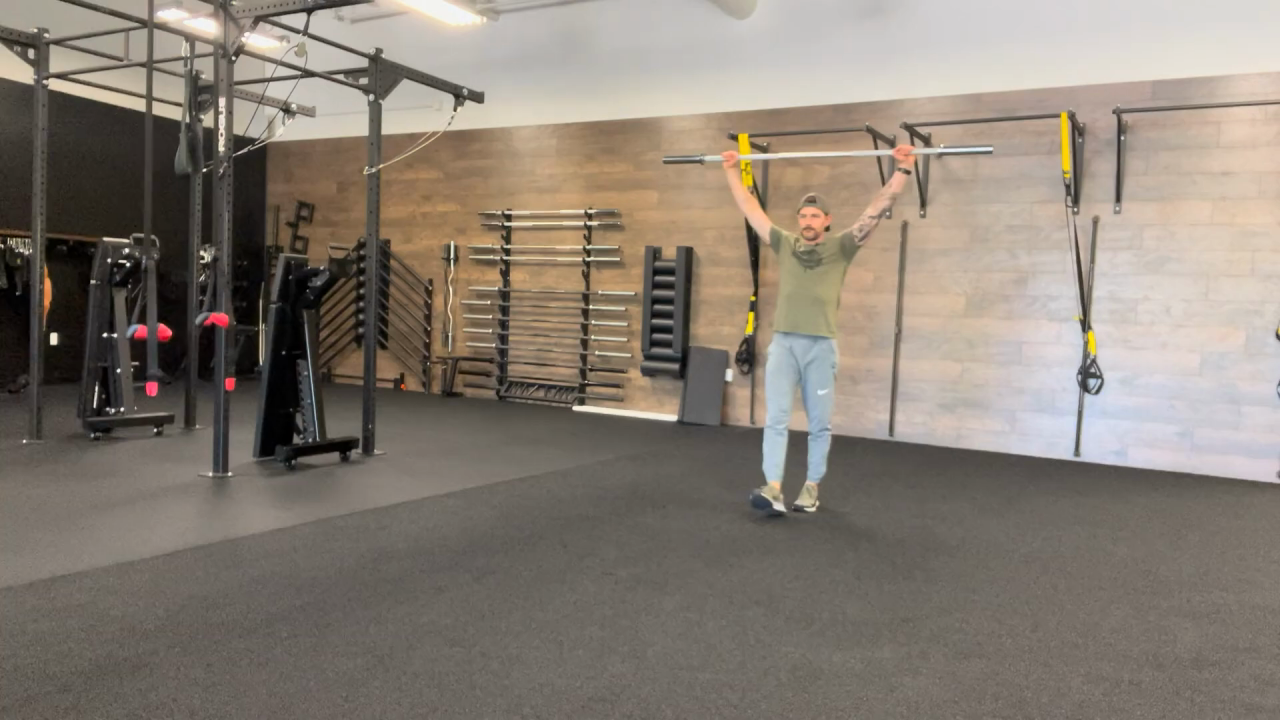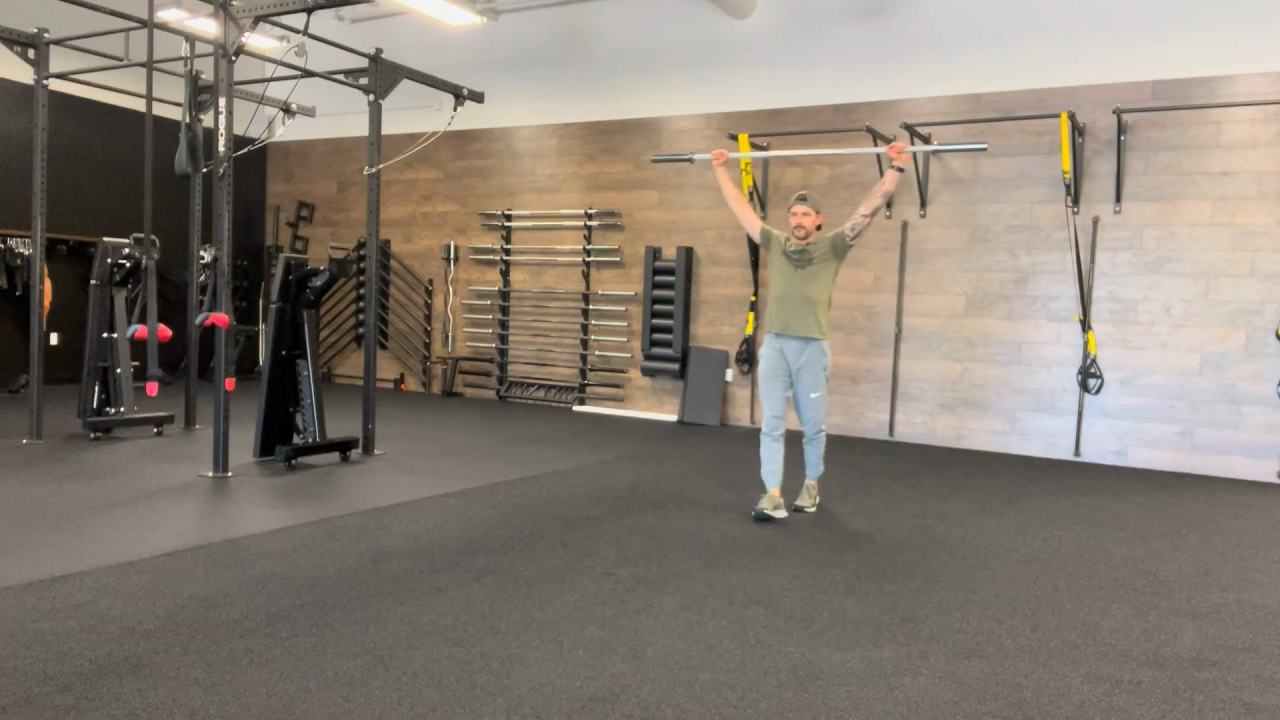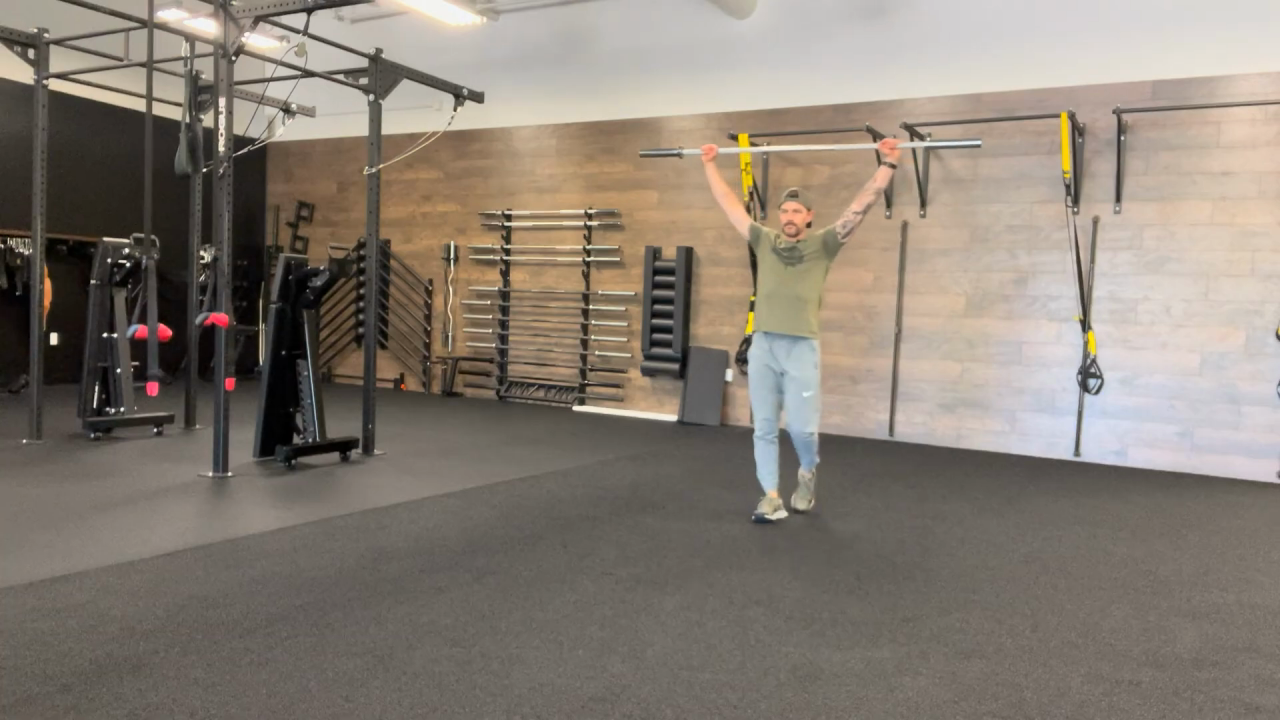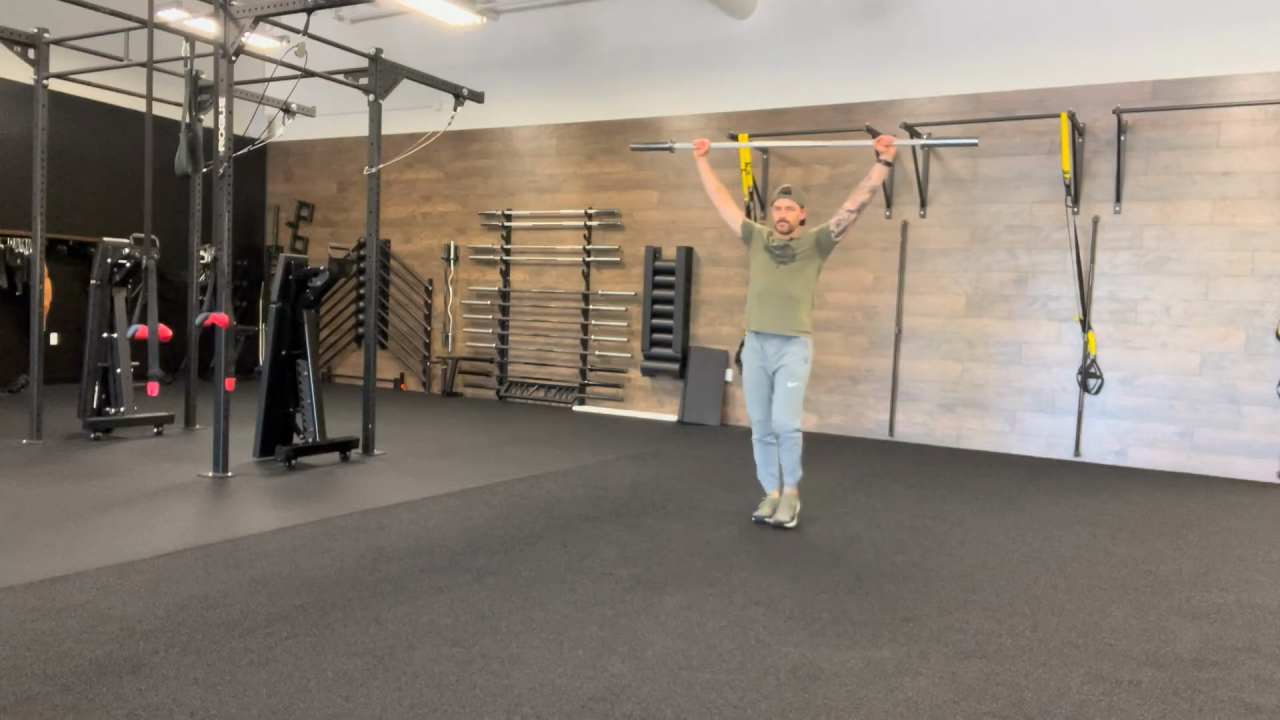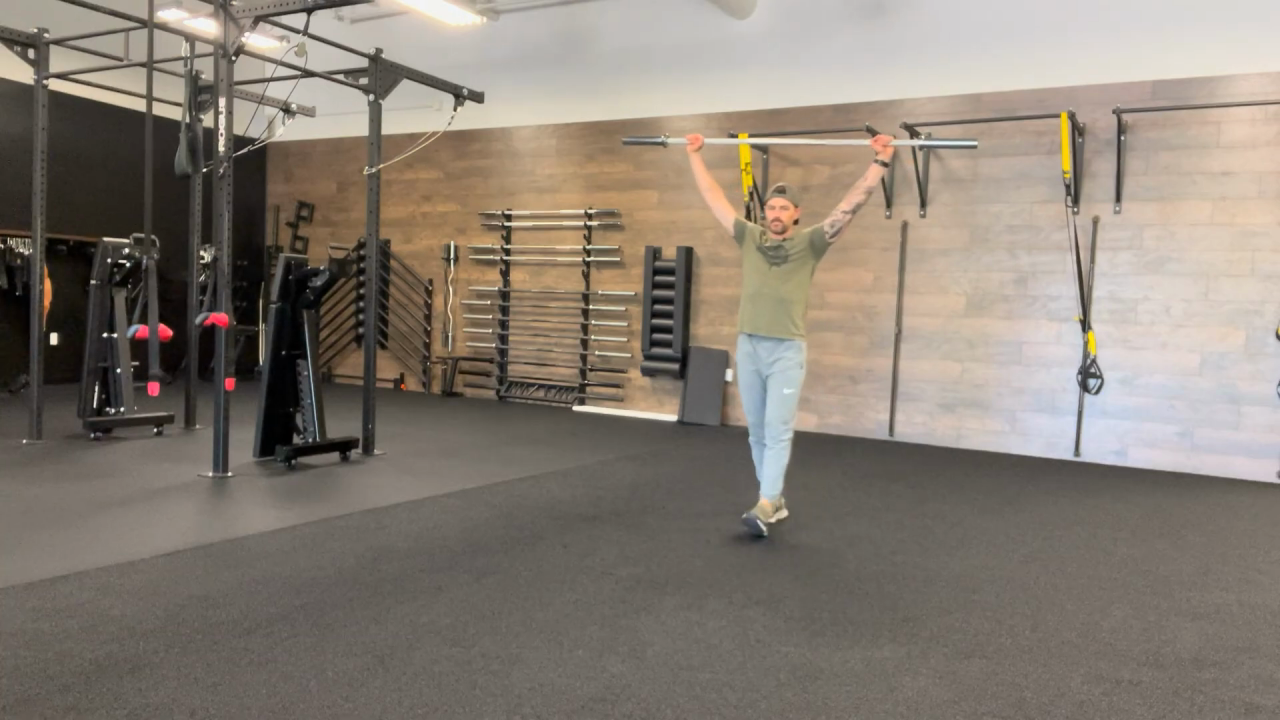
dt=0.2s
person 1, frame 1
left shoulder: (841, 247)
right shoulder: (784, 244)
left elbow: (878, 209)
right elbow: (751, 209)
left wrist: (903, 169)
right wrist: (732, 171)
left hip: (820, 346)
right hip: (783, 343)
left knee: (818, 424)
right knee: (776, 417)
left ankle: (811, 486)
right ankle: (772, 488)
person 1, frame 2
left shoulder: (832, 246)
right shoulder: (774, 243)
left elbow: (870, 208)
right elbow: (740, 207)
left wrist: (896, 166)
right wrist: (721, 168)
left hip: (811, 347)
right hip: (773, 345)
left knee: (813, 426)
right knee: (772, 424)
left ankle: (811, 484)
right ankle: (773, 495)
person 1, frame 3
left shoulder: (823, 244)
right shoulder: (764, 241)
left elbow: (862, 204)
right elbow: (729, 203)
left wrist: (889, 163)
right wrist: (710, 165)
left hip: (801, 347)
right hip: (763, 345)
left knee: (801, 427)
right knee: (764, 427)
left ankle: (808, 473)
right ankle: (772, 496)
person 1, frame 4
left shoulder: (816, 242)
right shoulder: (756, 238)
left elbow: (856, 202)
right elbow: (721, 199)
left wrist: (884, 161)
right wrist: (702, 159)
left hip: (793, 345)
right hip: (755, 344)
left knee: (785, 422)
right knee: (762, 429)
left ankle: (790, 493)
right ankle: (771, 495)
person 1, frame 5
left shoulder: (811, 242)
right shoulder: (749, 237)
left elbow: (851, 204)
right elbow: (713, 197)
left wrist: (881, 161)
right wrist: (694, 155)
left hip: (787, 348)
right hip: (748, 345)
left knee: (777, 428)
right knee: (757, 432)
left ankle: (764, 507)
right ankle: (774, 499)
